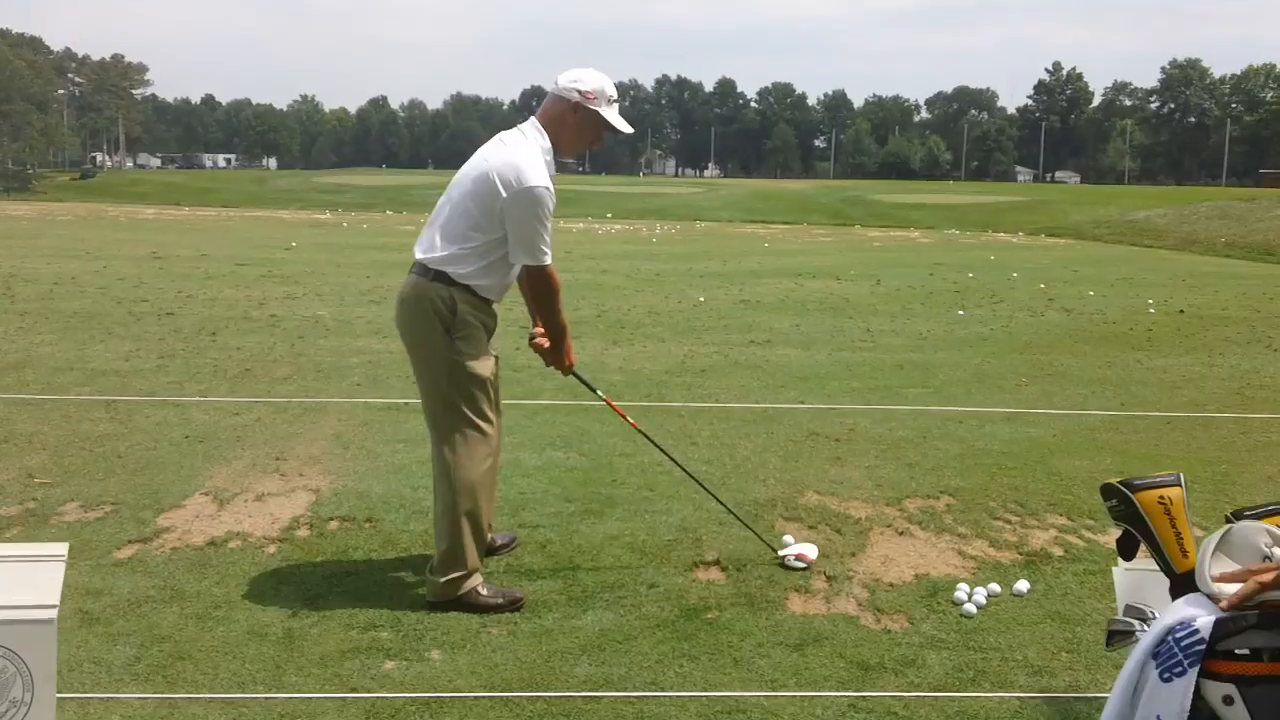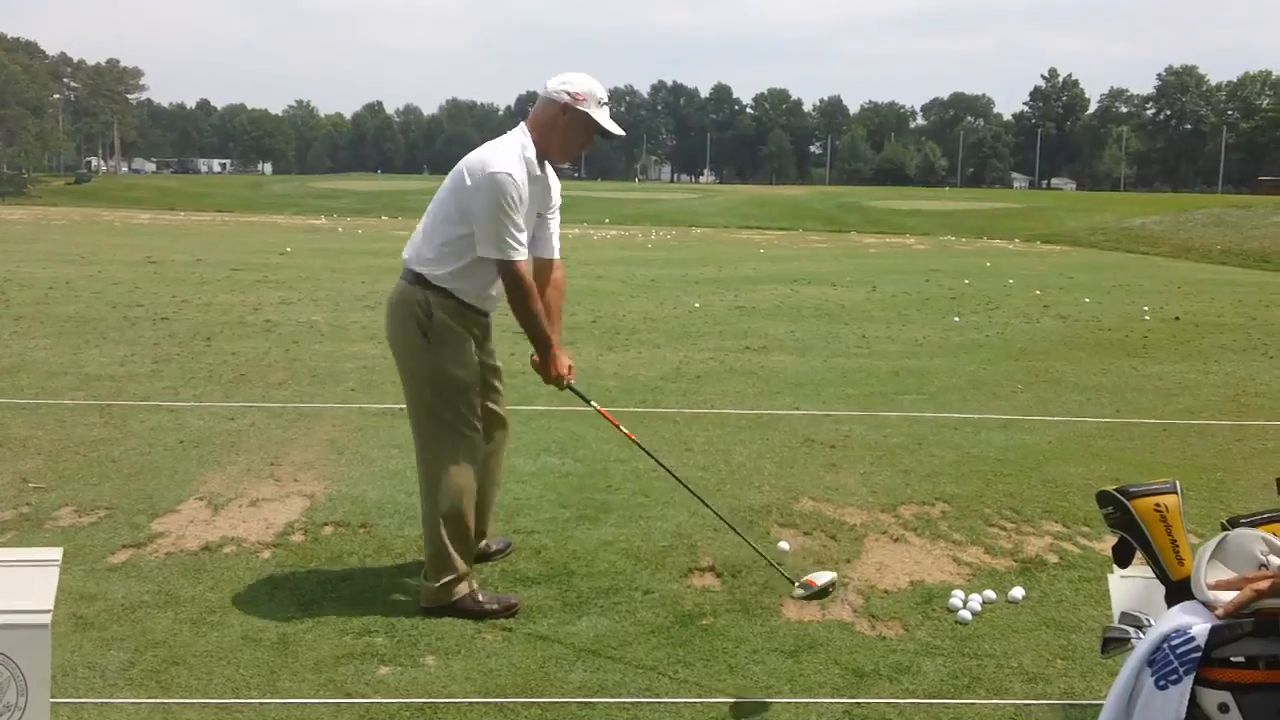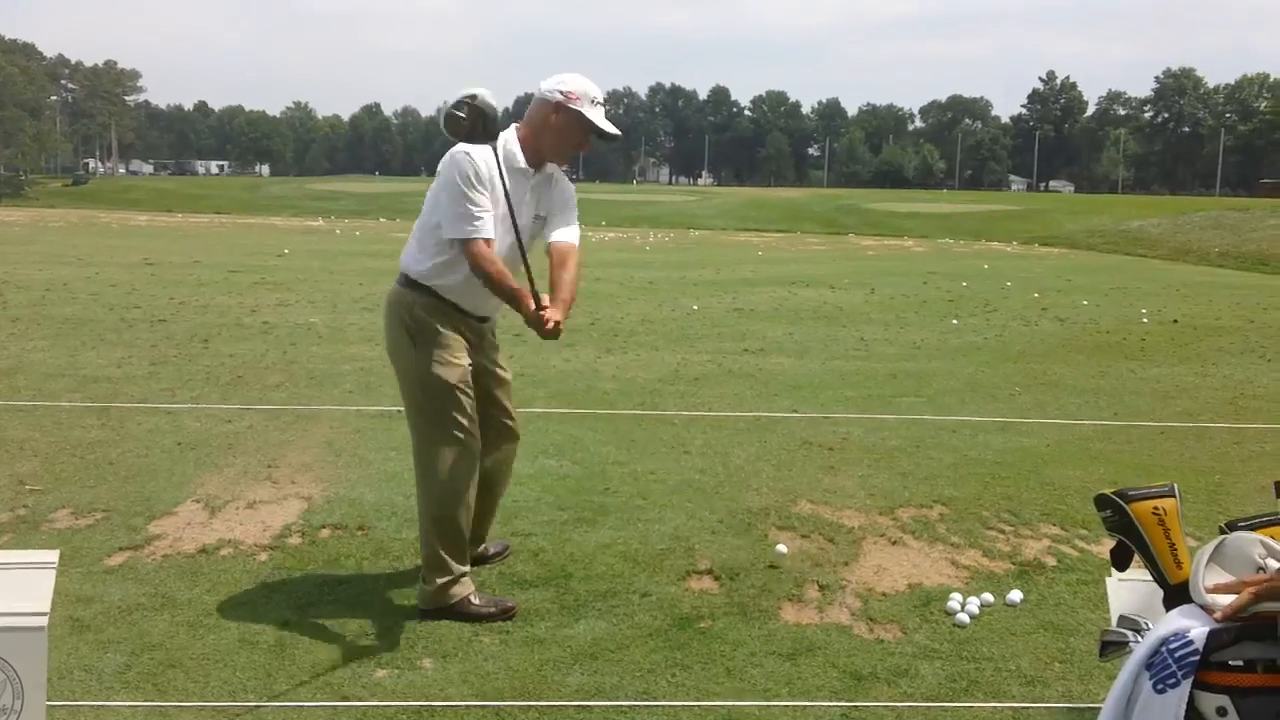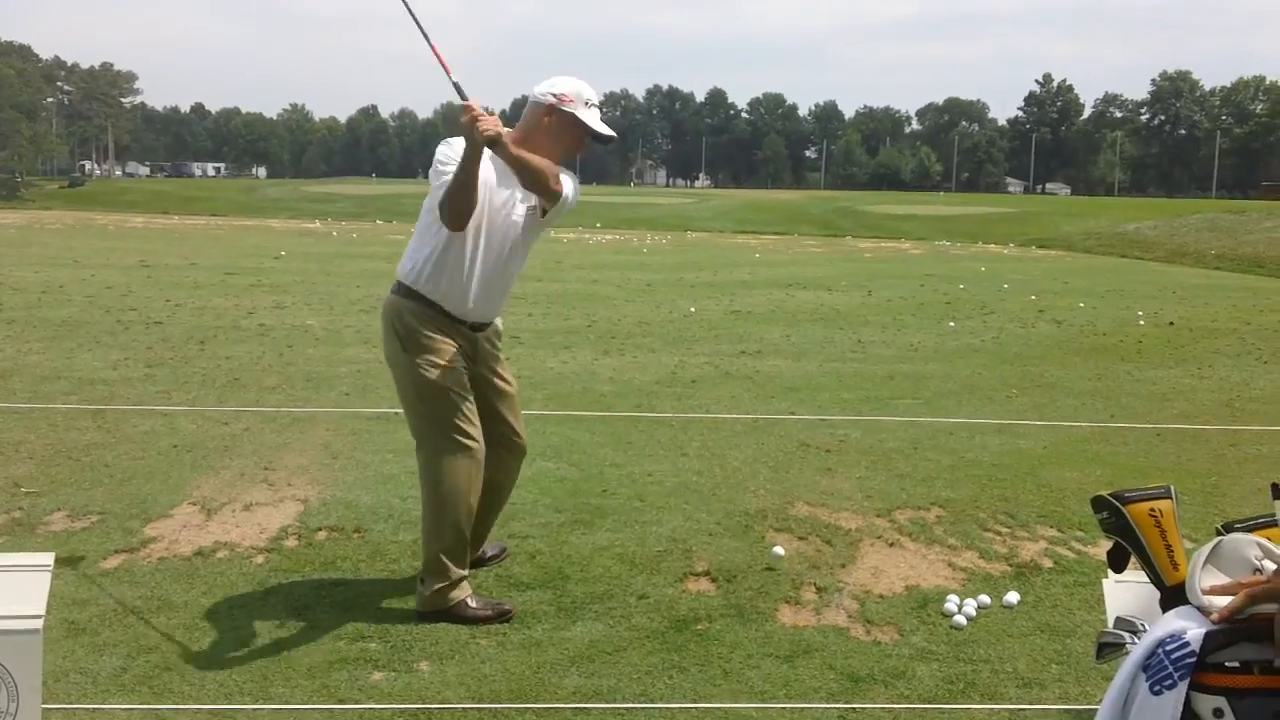
dt=0.2s
person 1, frame 1
left shoulder: (516, 144)
right shoulder: (529, 177)
left elbow: (528, 264)
right elbow: (538, 272)
left wrist: (539, 323)
right wrist: (560, 337)
left hip: (450, 300)
right hip: (446, 305)
left knee: (477, 426)
right knee: (468, 436)
left ankle: (471, 533)
right ankle: (454, 579)
person 1, frame 2
left shoulder: (544, 178)
right shoulder: (502, 171)
left elbow: (548, 267)
right elbow: (511, 273)
left wrist: (551, 340)
right wrist: (549, 349)
left hip: (459, 312)
right hip: (430, 311)
left knee: (486, 428)
right knee: (452, 443)
left ankle: (467, 539)
right ankle: (446, 584)
person 1, frame 3
left shoulder: (558, 186)
right shoulder: (472, 159)
left elbow: (565, 254)
right elbow: (477, 255)
left wrist: (558, 309)
right wrist: (525, 305)
left hip: (474, 320)
right hip: (426, 314)
left knee: (497, 434)
right knee: (451, 446)
left ankle: (466, 543)
right ankle: (444, 587)
person 1, frame 4
left shoulder: (561, 183)
right shoulder: (456, 152)
left elbow: (540, 180)
right elbow: (454, 218)
left wrist: (503, 143)
right wrist: (477, 147)
left hip: (479, 330)
right hip: (422, 322)
left knee: (507, 447)
right knee: (457, 450)
left ankle: (465, 545)
right ankle: (442, 590)
